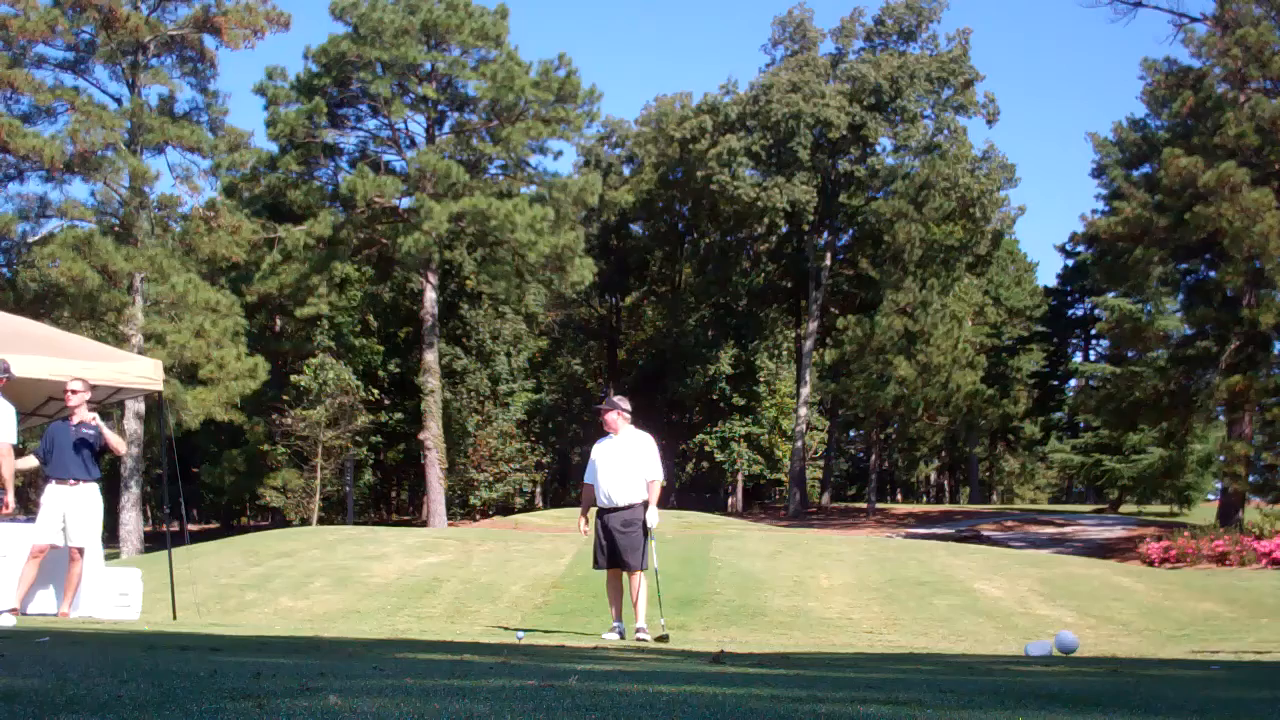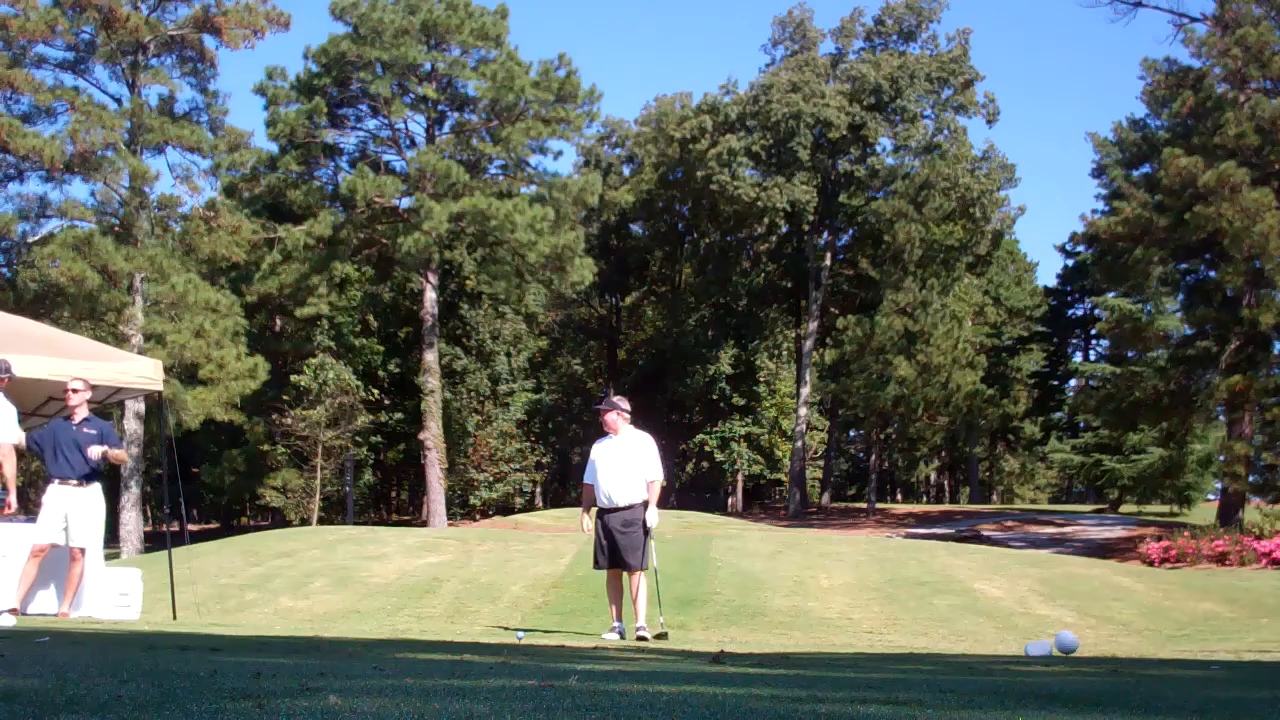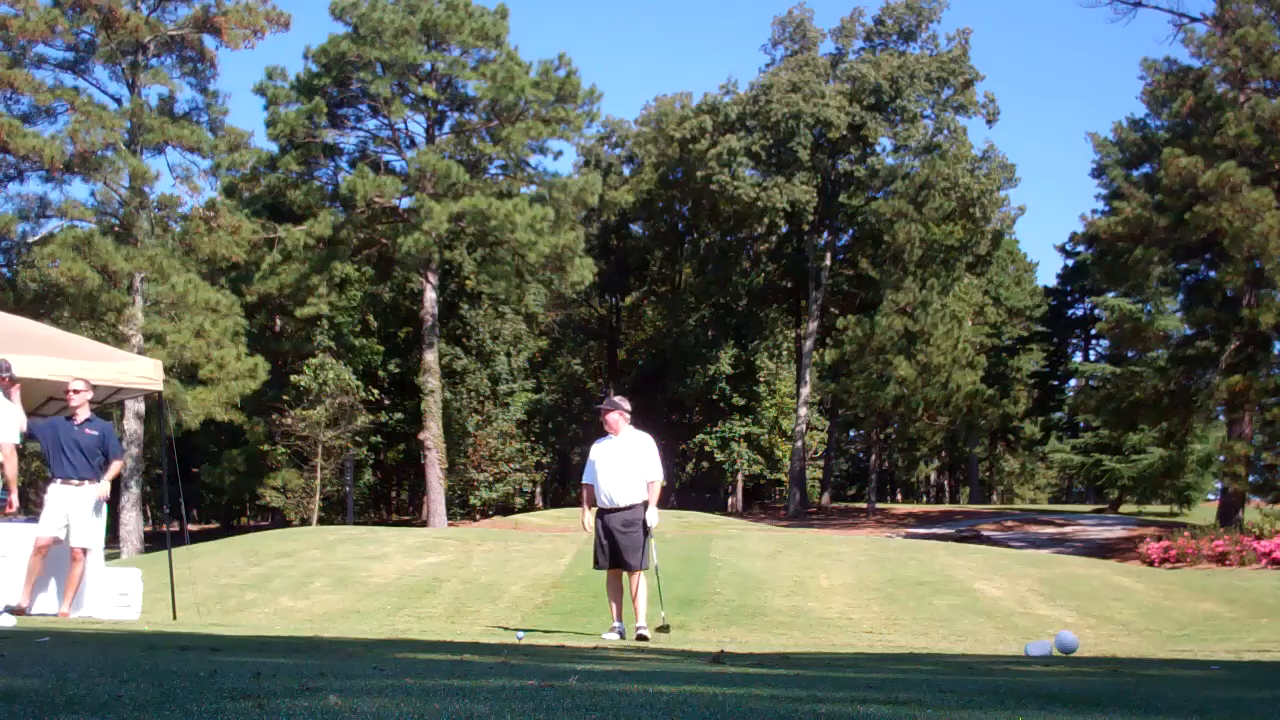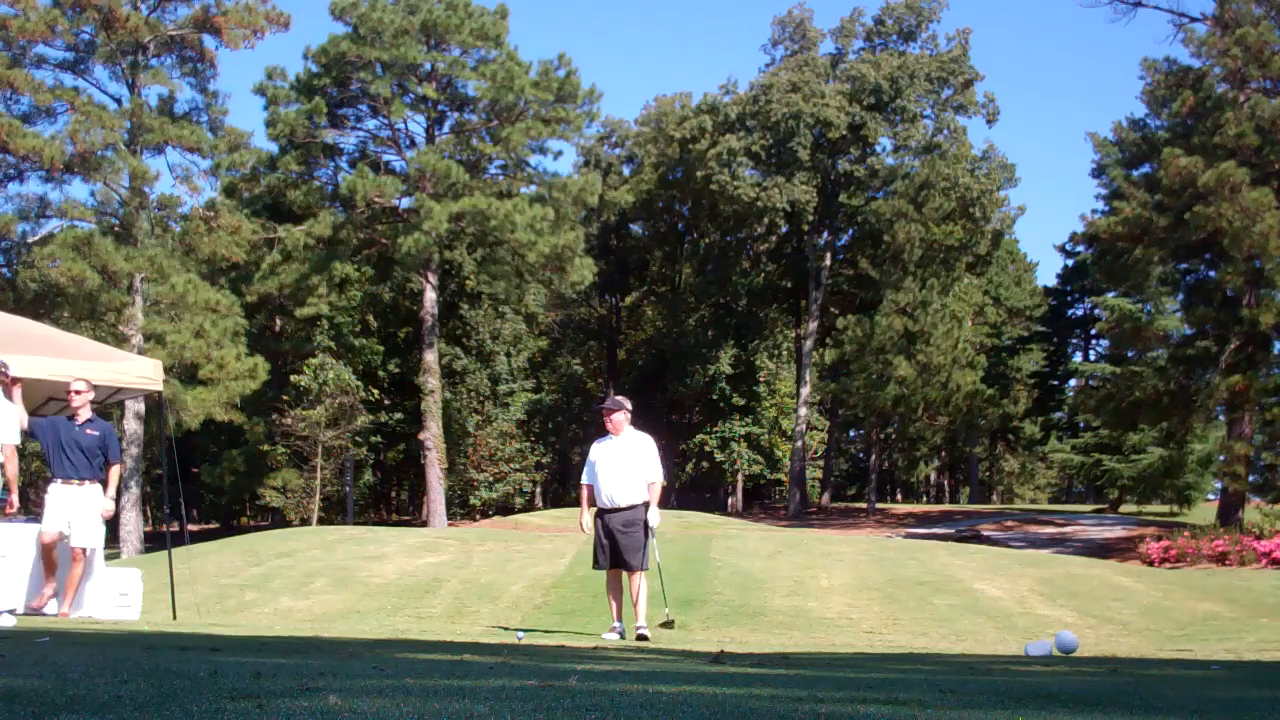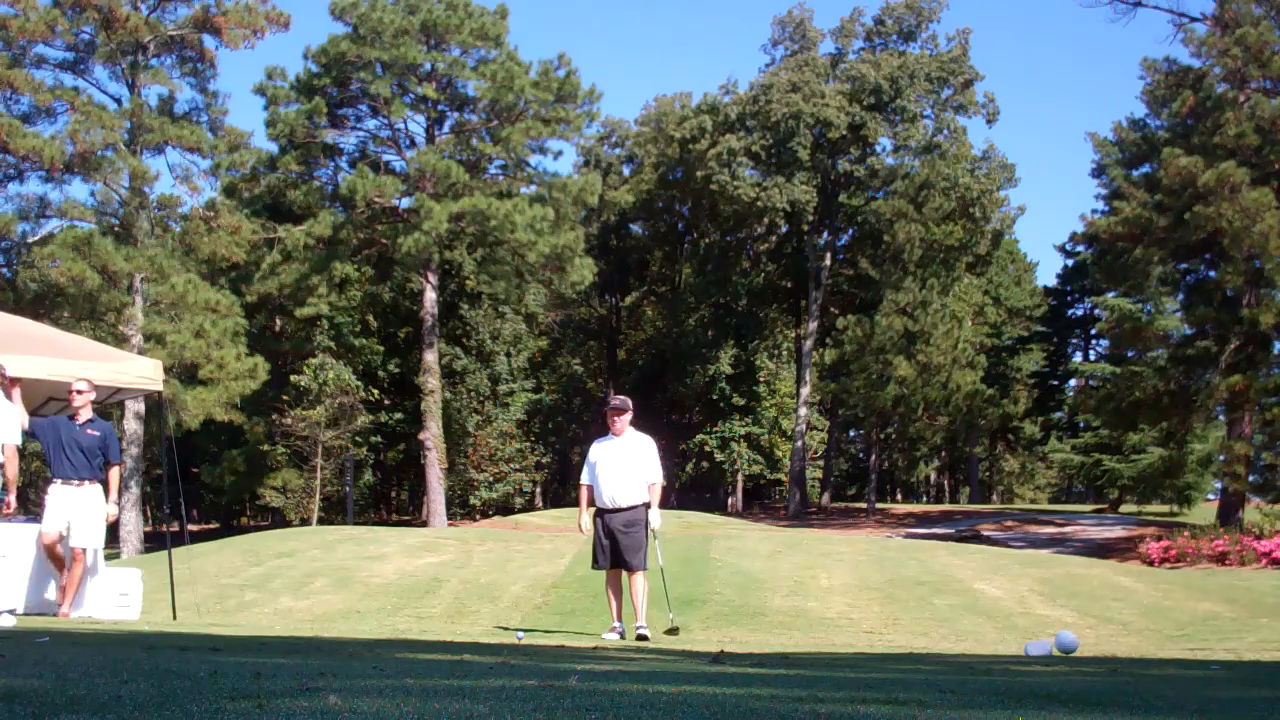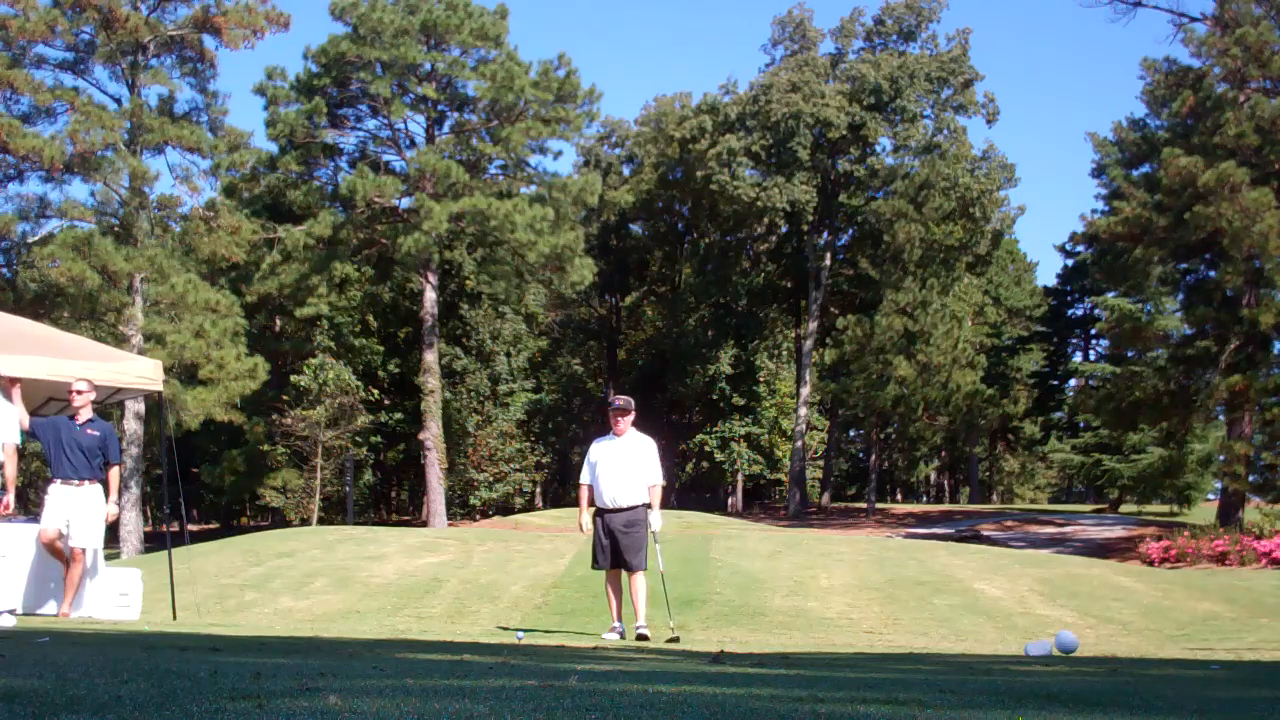
dt=0.2s
person 1, frame 1
left shoulder: (643, 440)
right shoulder: (600, 445)
left elbow: (655, 477)
right elbow: (589, 483)
left wrist: (652, 506)
right wrist: (583, 513)
left hip: (632, 512)
right hip: (604, 514)
left knee: (635, 570)
right knee: (612, 571)
left ankle: (640, 625)
right ankle: (617, 624)
person 1, frame 2
left shoulder: (643, 441)
right shoulder: (599, 445)
left elbow: (655, 477)
right elbow: (589, 483)
left wrist: (652, 507)
right wrist: (585, 512)
left hip: (632, 513)
right hip: (604, 515)
left knee: (635, 570)
right knee: (612, 571)
left ankle: (640, 624)
right ankle: (617, 625)
person 1, frame 3
left shoulder: (642, 441)
right shoulder: (598, 445)
left elbow: (654, 478)
right elbow: (588, 482)
left wrist: (652, 507)
right wrist: (586, 510)
left hip: (633, 513)
right hip: (604, 515)
left knee: (635, 570)
right knee: (612, 571)
left ankle: (641, 624)
right ankle: (617, 625)
person 1, frame 4
left shoulder: (643, 442)
right shoulder: (598, 445)
left elbow: (655, 478)
right elbow: (587, 482)
left wrist: (653, 507)
right wrist: (585, 511)
left hip: (633, 513)
right hip: (604, 515)
left knee: (635, 570)
right knee: (612, 571)
left ankle: (641, 624)
right ankle: (617, 625)
person 1, frame 5
left shoulder: (644, 443)
right shoulder: (597, 445)
left elbow: (655, 480)
right elbow: (586, 482)
left wrist: (654, 508)
right wrist: (583, 512)
left hip: (633, 514)
right hip: (604, 515)
left knee: (636, 570)
right knee: (611, 571)
left ankle: (641, 624)
right ankle: (617, 625)
person 1, frame 6
left shoulder: (645, 444)
right shoulder: (598, 445)
left elbow: (655, 481)
right elbow: (586, 482)
left wrist: (656, 510)
right wrist: (584, 512)
left hip: (633, 514)
right hip: (603, 515)
left knee: (636, 570)
right knee: (611, 571)
left ankle: (641, 624)
right ankle: (617, 625)
person 2, frame 1
left shoulder: (97, 428)
right shoulder: (55, 427)
left elbow: (120, 450)
right elbow: (38, 459)
left wrist: (99, 425)
left hip: (84, 494)
right hip: (54, 492)
left knee: (75, 553)
right knee: (38, 549)
left ankle: (65, 609)
right ankle: (15, 604)
person 2, frame 2
left shoulder: (101, 427)
right shoulder: (55, 426)
left elbow: (122, 457)
right elbow: (25, 441)
left wrist: (105, 449)
left hip: (86, 494)
right hip: (57, 492)
left knee: (77, 553)
right knee: (38, 548)
left ankle: (65, 608)
right ankle: (15, 603)
person 2, frame 3
left shoulder: (103, 428)
right shoulder: (55, 425)
left elbow: (118, 461)
right elbow: (22, 425)
left wrist: (106, 480)
left hip: (87, 493)
right hip: (58, 491)
left knee: (78, 553)
right knee: (41, 543)
left ankle: (65, 609)
right ankle: (24, 600)
person 2, frame 4
left shoulder: (104, 429)
right shoulder: (55, 424)
left elbow: (115, 465)
right elbow: (23, 422)
left wrist: (110, 496)
right wrist: (15, 391)
left hip: (88, 493)
right hip: (59, 491)
left knee: (78, 553)
right knee: (47, 539)
left ankle: (65, 608)
right ankle: (49, 586)
person 2, frame 5
left shoulder: (104, 429)
right shoulder: (56, 424)
left elbow: (113, 467)
right elbow: (24, 422)
left wrist: (112, 501)
right wrist: (15, 390)
left hip: (88, 493)
right hip: (59, 491)
left knee: (78, 552)
right knee: (48, 539)
left ankle: (65, 608)
right ankle: (63, 574)
person 2, frame 6
left shoulder: (105, 429)
right shoulder: (56, 424)
left elbow: (113, 467)
right elbow: (24, 423)
left wrist: (113, 500)
right wrist: (15, 390)
left hip: (88, 493)
right hip: (59, 491)
left knee: (78, 552)
right knee: (47, 537)
left ankle: (65, 608)
right ankle: (65, 563)
